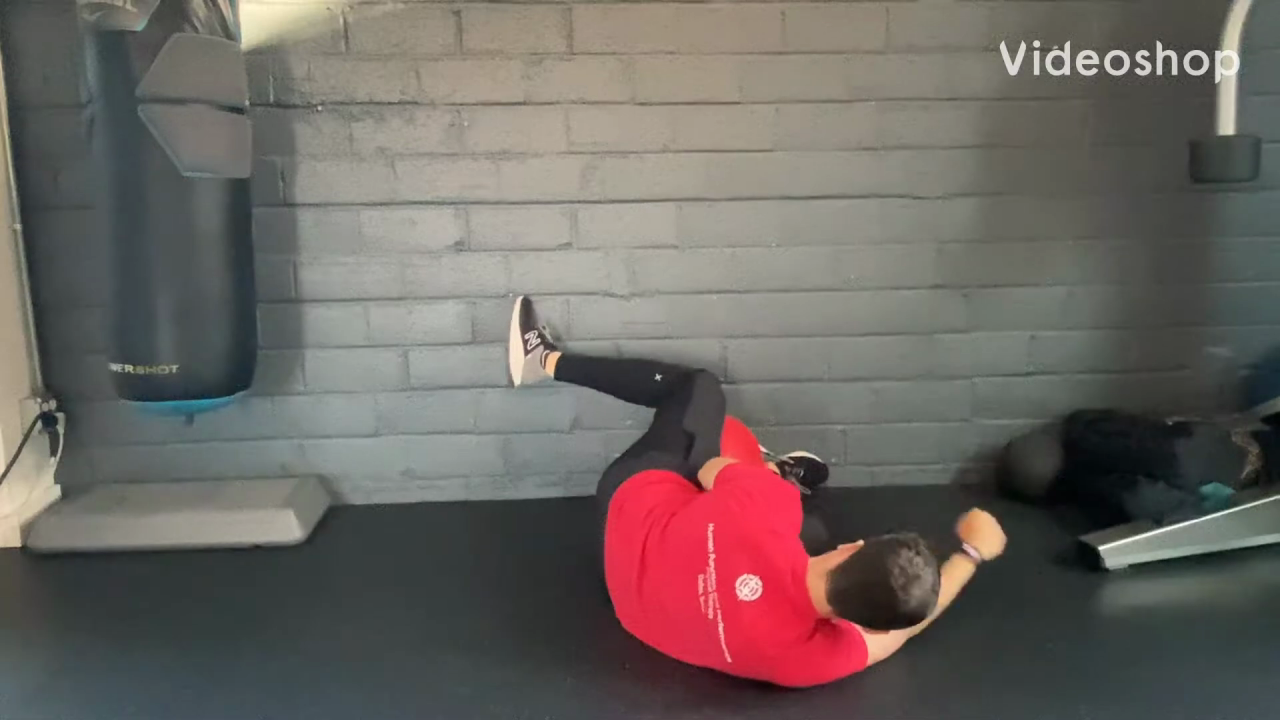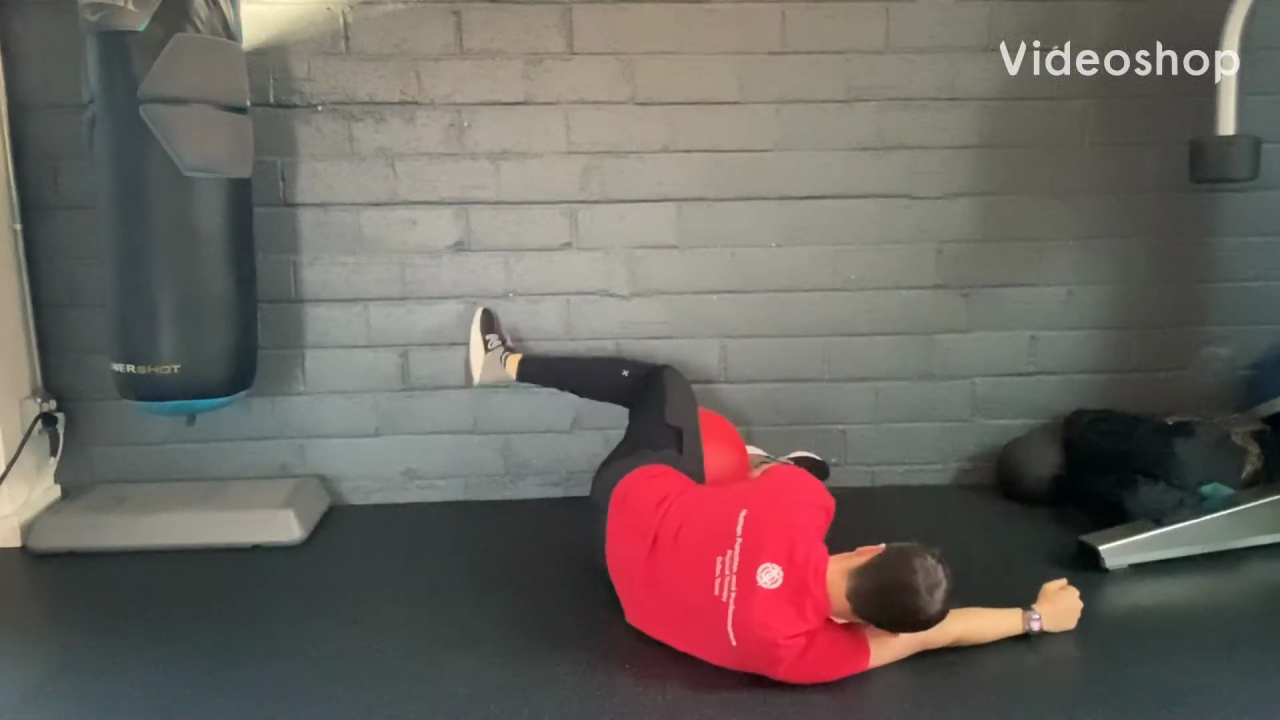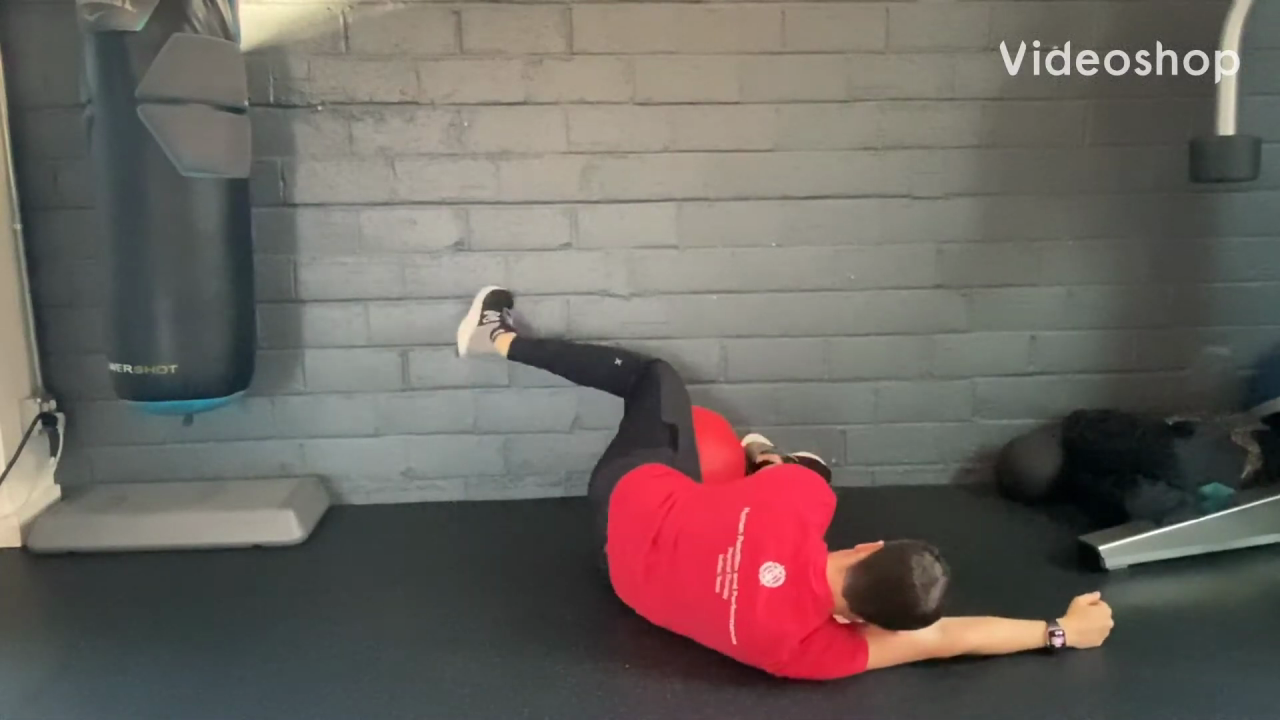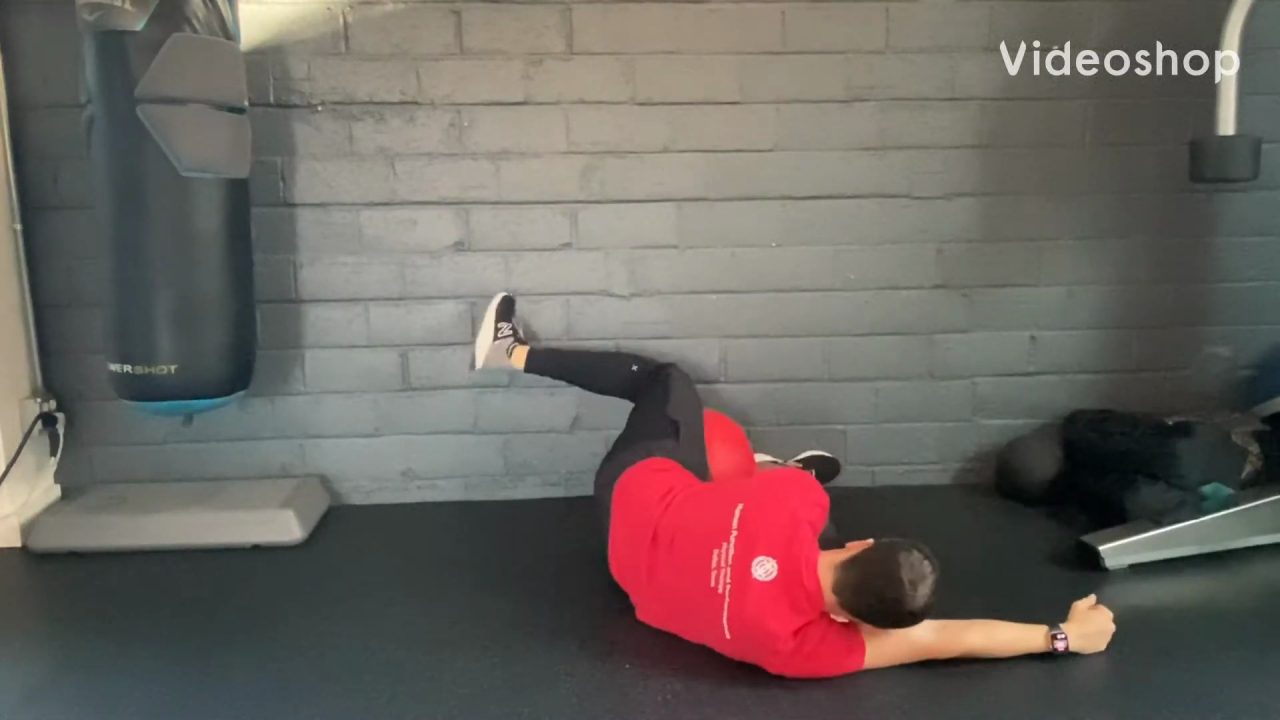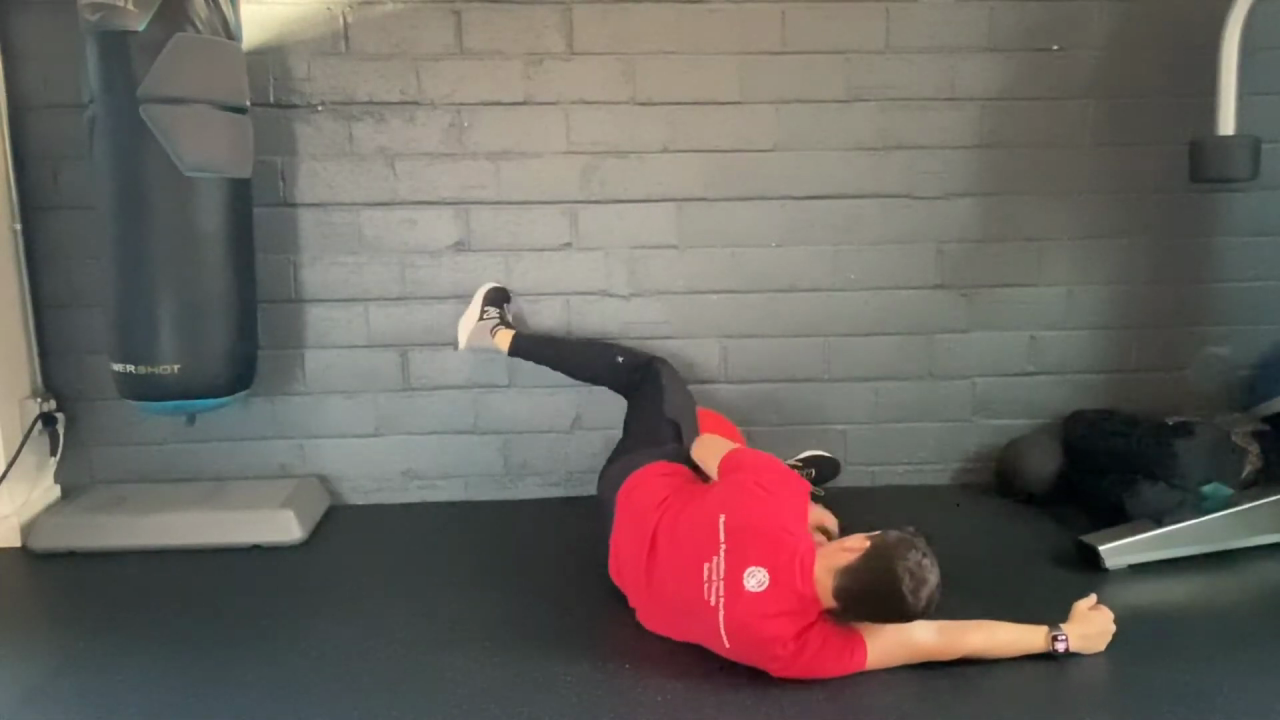
dt=1s
person 1, frame 1
left shoulder: (766, 504)
right shoulder: (808, 659)
left elbow: (713, 469)
right elbow: (909, 618)
right wrist: (973, 551)
left hip: (636, 494)
left knee: (698, 385)
left ankle: (548, 362)
person 1, frame 2
left shoulder: (796, 497)
right shoulder: (800, 654)
right elbow: (931, 636)
right wrist: (1039, 615)
left hip: (637, 491)
left knee: (664, 381)
left ankle: (507, 364)
person 1, frame 3
left shoulder: (798, 497)
right shoulder: (801, 650)
right elbow: (945, 642)
right wrist: (1062, 631)
left hip: (636, 491)
left knee: (655, 376)
left ankle: (502, 340)
person 1, frame 4
left shoulder: (792, 495)
right shoulder: (797, 646)
right elbow: (946, 642)
right wrist: (1066, 635)
left hip: (640, 485)
right hip: (647, 520)
left knee: (667, 380)
left ankle: (514, 352)
person 1, frame 5
left shoulder: (771, 497)
right shoulder: (796, 647)
left elbow: (706, 448)
right elbow: (946, 643)
right wrist: (1065, 636)
left hip: (641, 488)
left knee: (652, 373)
left ankle: (501, 336)
